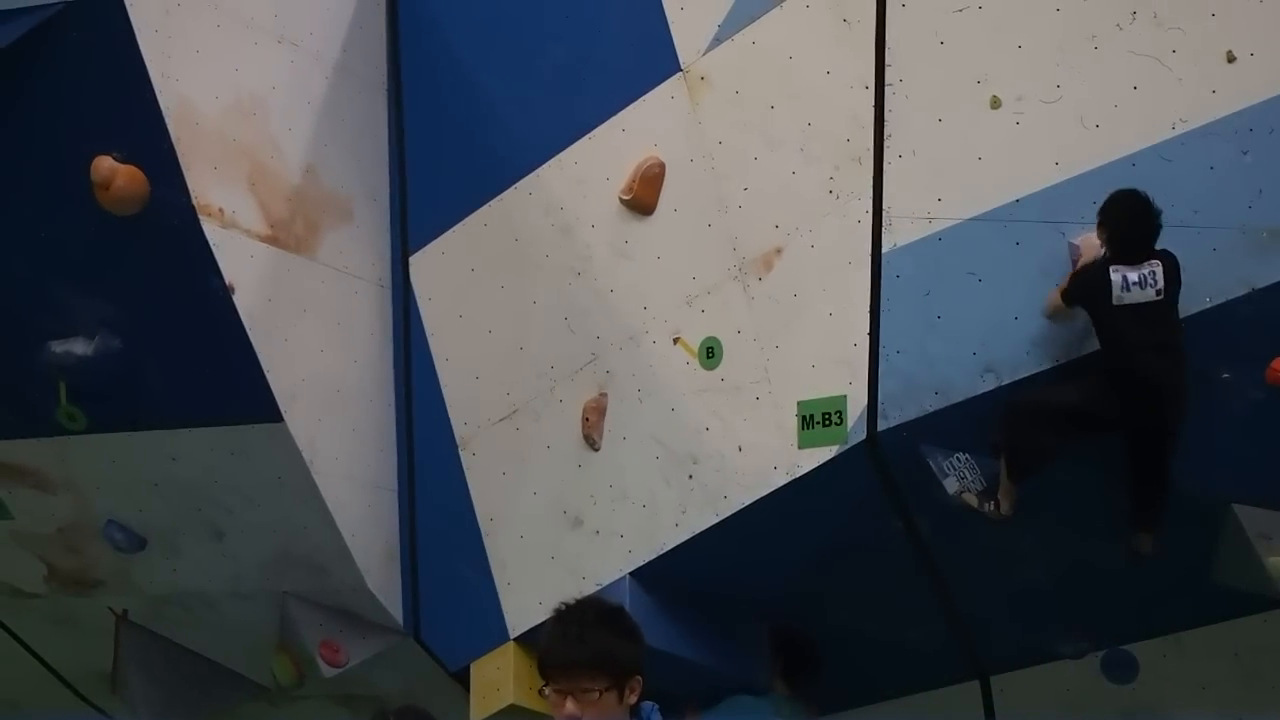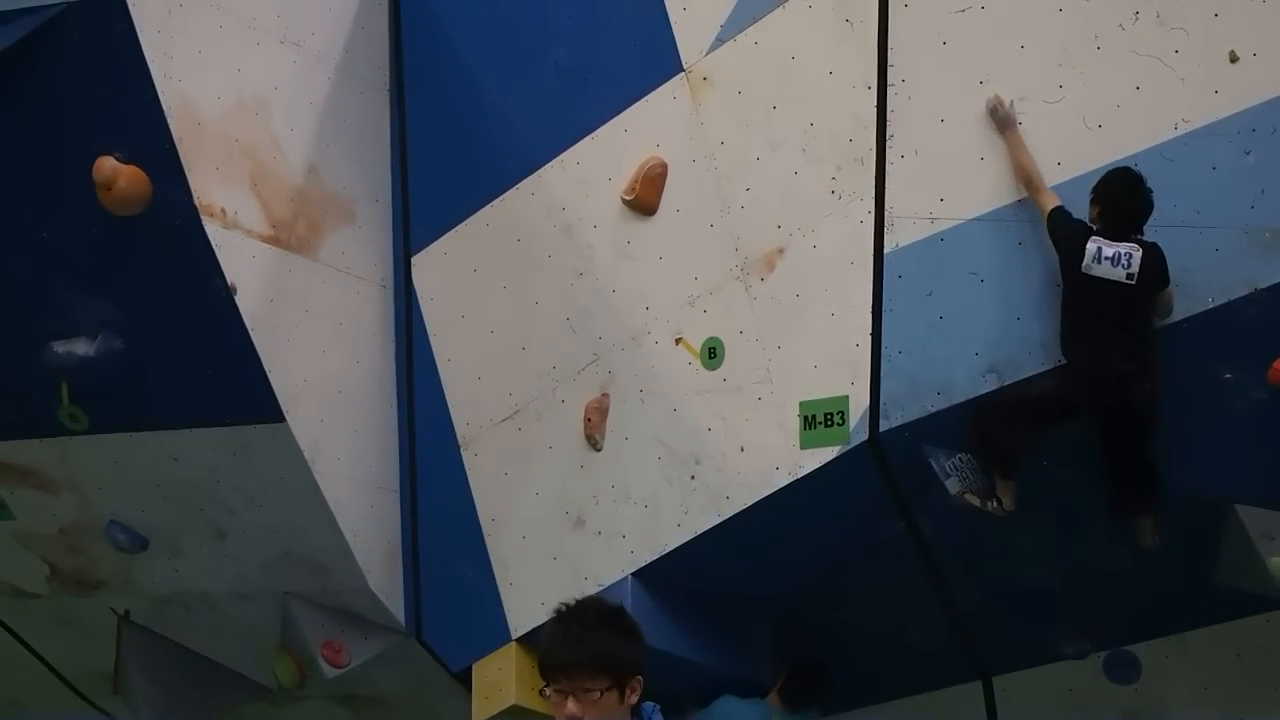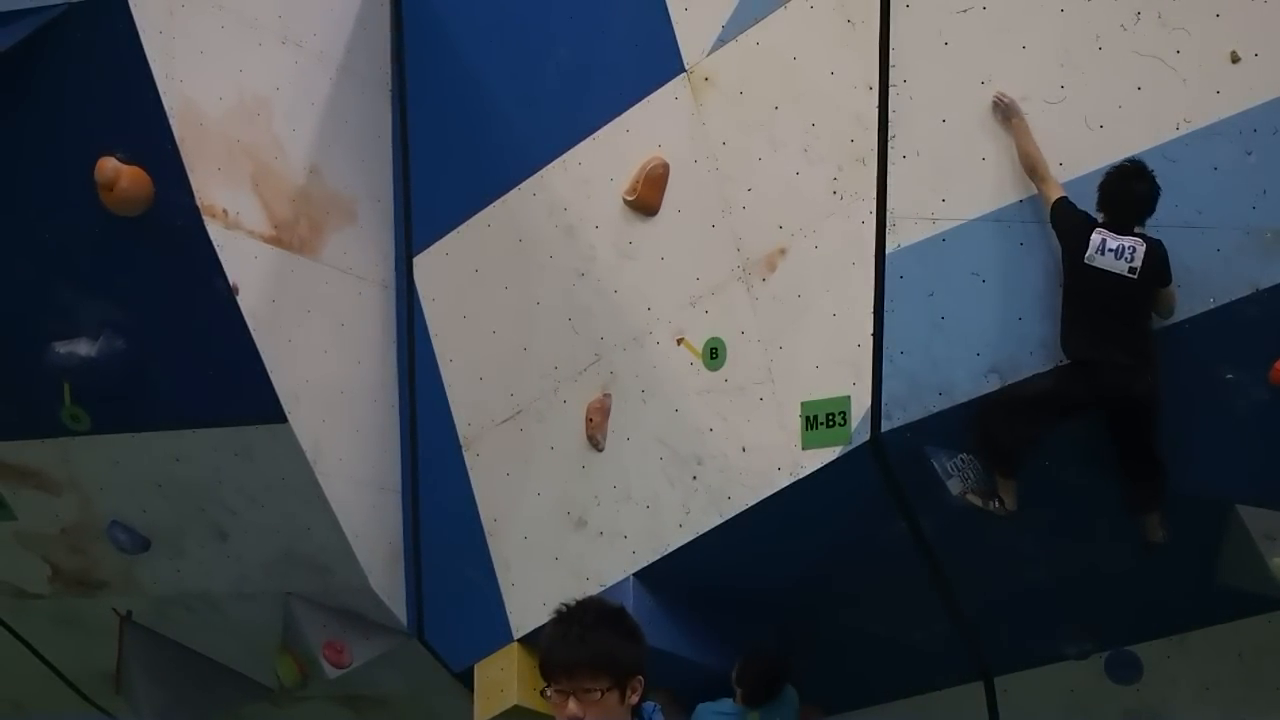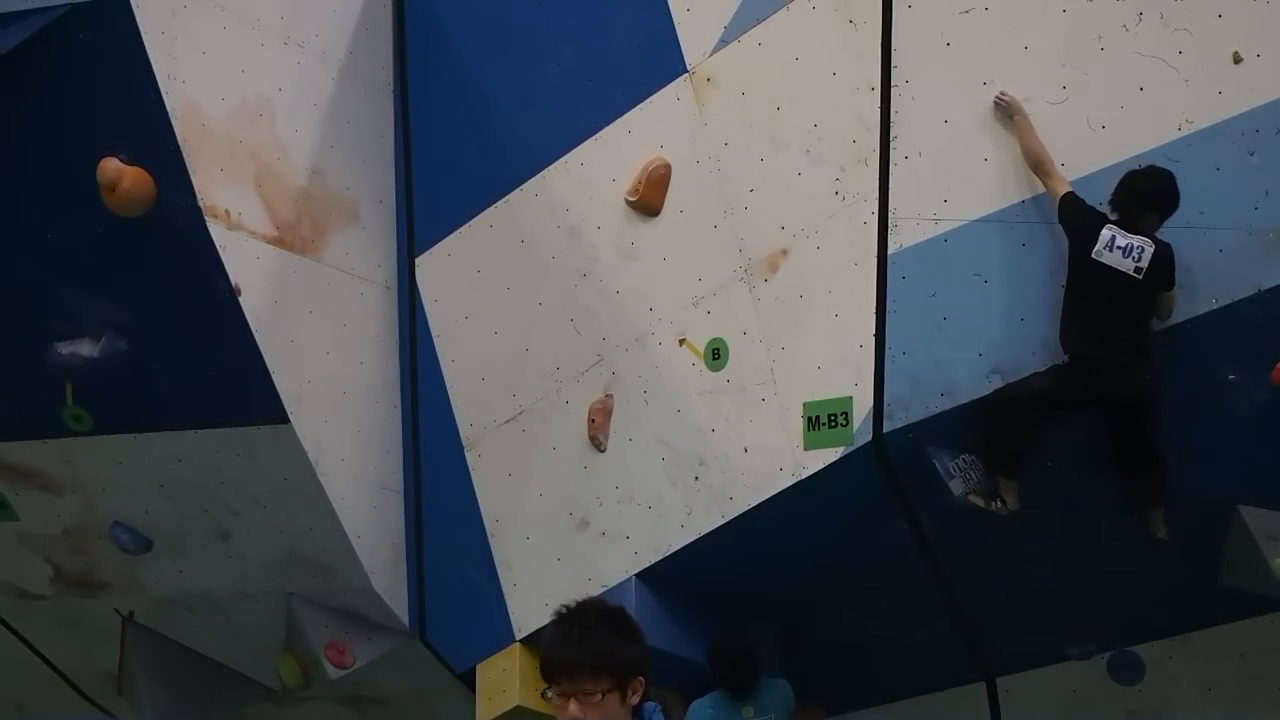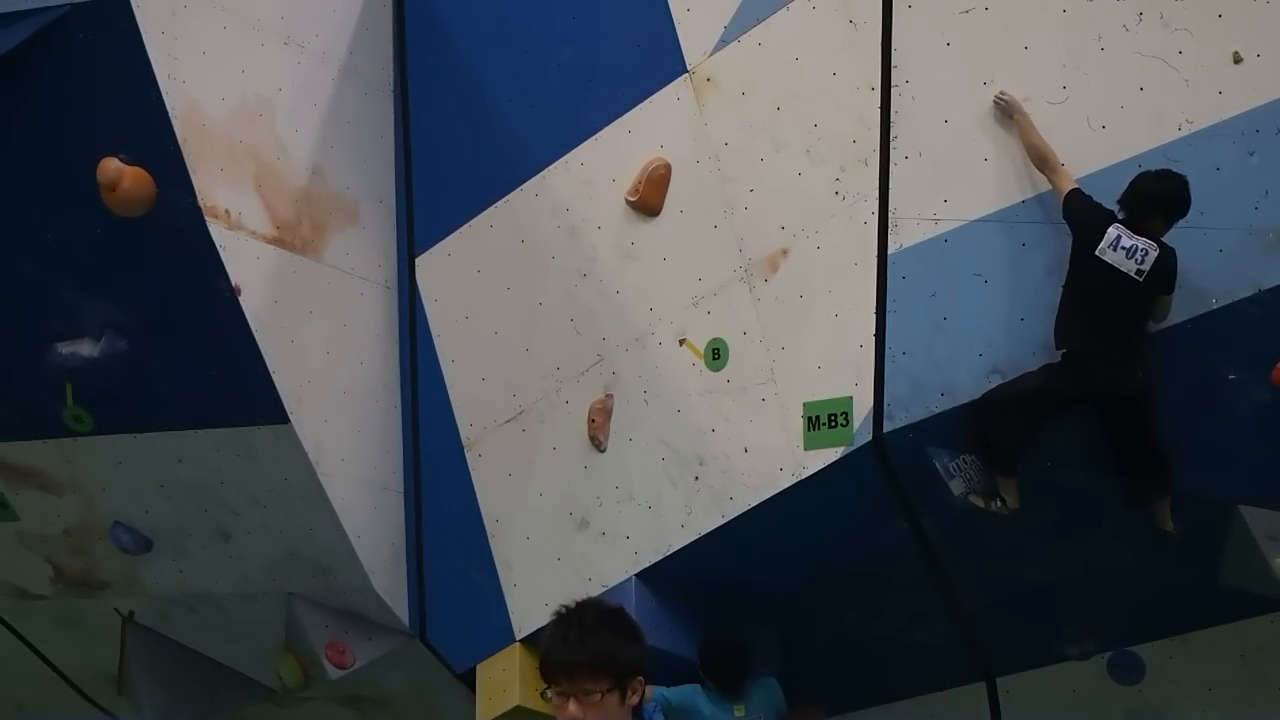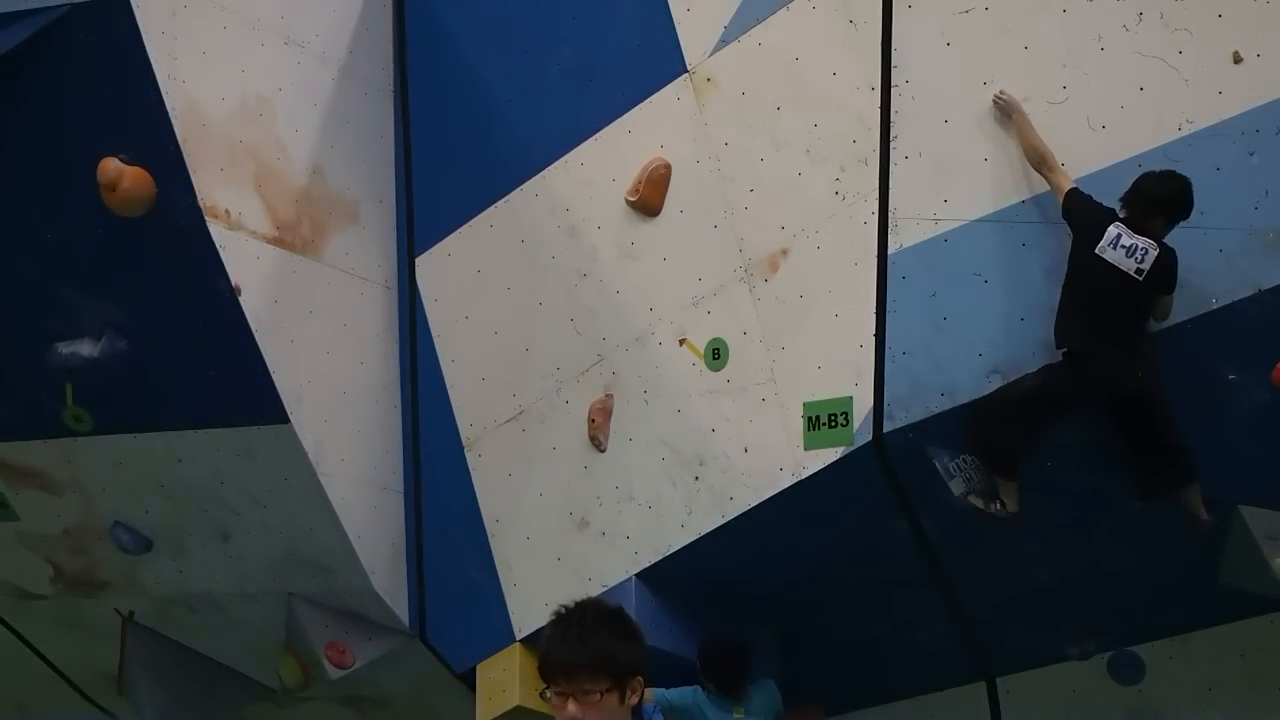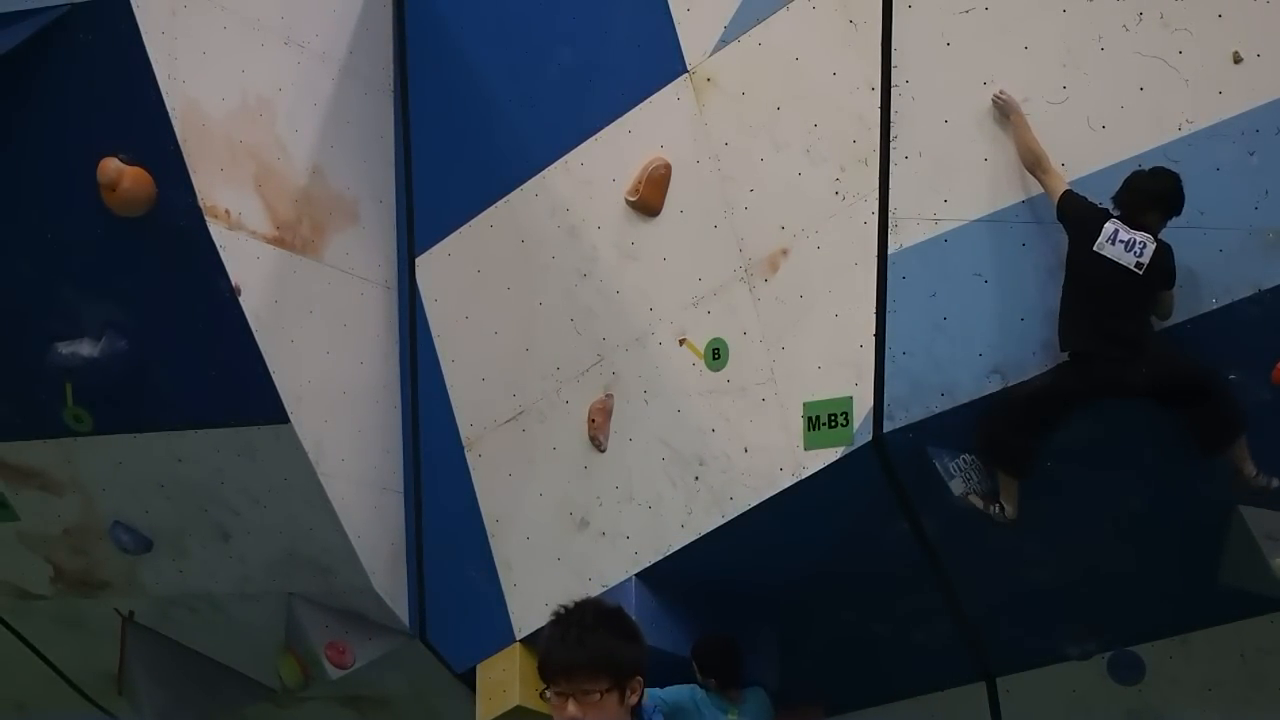
dt=0.4s
person 1, frame 1
left shoulder: (1095, 276)
right shoulder: (1168, 264)
left elbow: (1053, 308)
left wrist: (1083, 264)
left hip: (1115, 393)
right hip: (1166, 398)
left knee: (1024, 413)
right knee: (1151, 467)
left ankle: (1003, 502)
right ankle: (1144, 534)
person 1, frame 2
left shoulder: (1075, 240)
right shoulder: (1151, 256)
left elbow: (1031, 183)
right elbow: (1165, 310)
left wrist: (1009, 128)
left hip: (1082, 380)
right hip: (1137, 386)
left knee: (997, 414)
right knee: (1133, 457)
left ankle: (1003, 499)
right ankle: (1145, 528)
person 1, frame 3
left shoulder: (1078, 232)
right shoulder: (1153, 253)
left elbow: (1038, 173)
right elbow: (1166, 309)
left wrist: (1016, 120)
left hip: (1084, 374)
right hip: (1137, 379)
left knee: (1001, 413)
right knee: (1140, 453)
left ankle: (1007, 498)
right ankle: (1153, 526)
person 1, frame 4
left shoulder: (1088, 227)
right shoulder: (1161, 255)
left elbow: (1045, 170)
right elbow: (1164, 313)
left wrist: (1019, 117)
left hip: (1084, 371)
right hip: (1136, 376)
left knee: (998, 412)
right knee: (1140, 451)
left ankle: (1008, 498)
right ankle: (1157, 526)
person 1, frame 5
left shoulder: (1094, 224)
right shoulder: (1164, 258)
left elbow: (1049, 166)
right elbow: (1159, 315)
left wrist: (1018, 116)
left hip: (1080, 368)
right hip: (1132, 375)
left knee: (995, 411)
right knee: (1141, 448)
left ankle: (1008, 498)
right ankle: (1165, 523)
person 1, frame 6
left shoulder: (1094, 223)
right shoulder: (1164, 259)
left elbow: (1046, 165)
right elbow: (1161, 313)
left wrist: (1017, 114)
left hip: (1081, 367)
right hip: (1134, 373)
left knee: (995, 414)
right knee: (1160, 441)
left ankle: (1007, 501)
right ankle: (1198, 515)
person 1, frame 7
left shoulder: (1088, 222)
right shoulder: (1160, 253)
left elbow: (1039, 167)
right elbow: (1163, 311)
left wrist: (1015, 114)
left hip: (1087, 367)
right hip: (1143, 364)
left knee: (1009, 417)
right knee: (1209, 388)
left ankle: (1006, 504)
